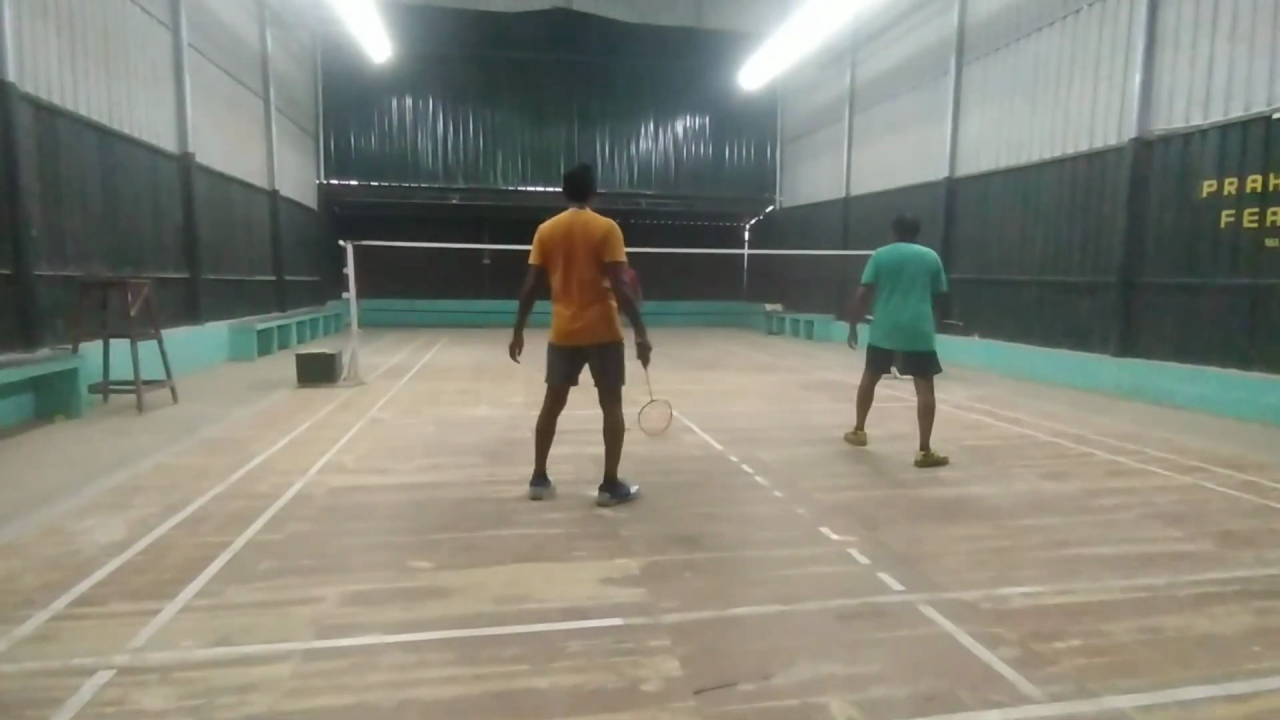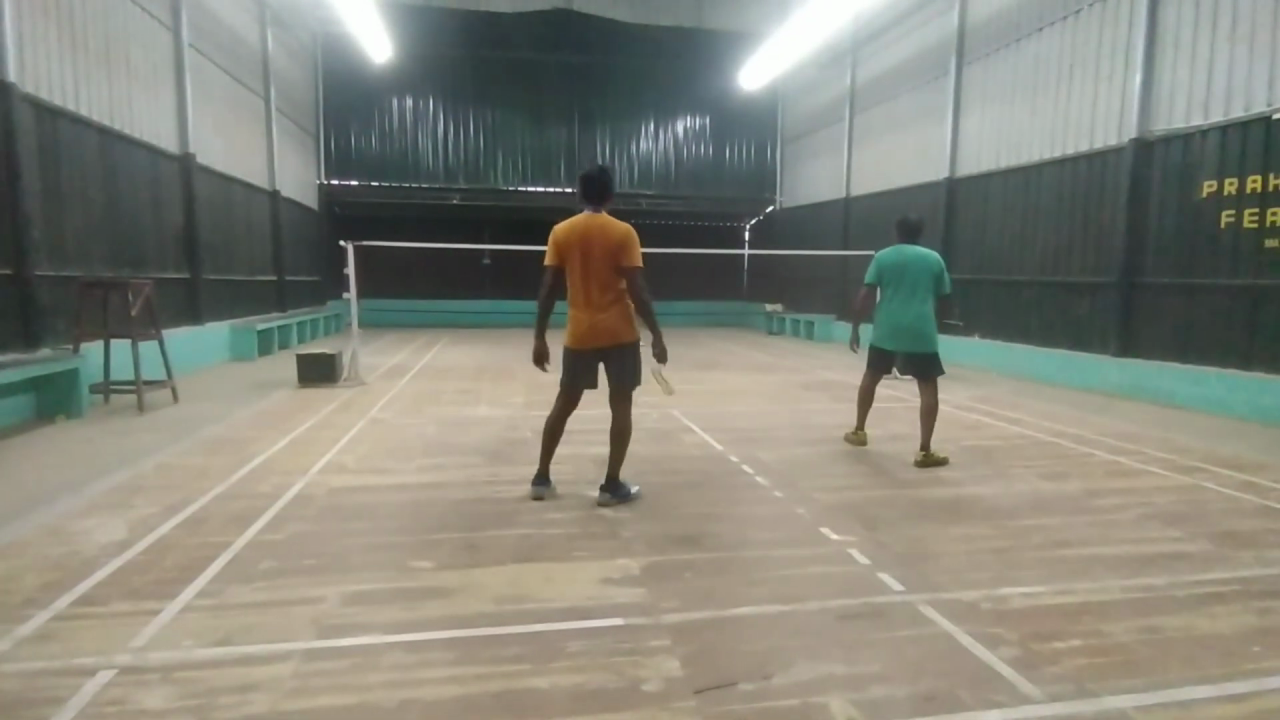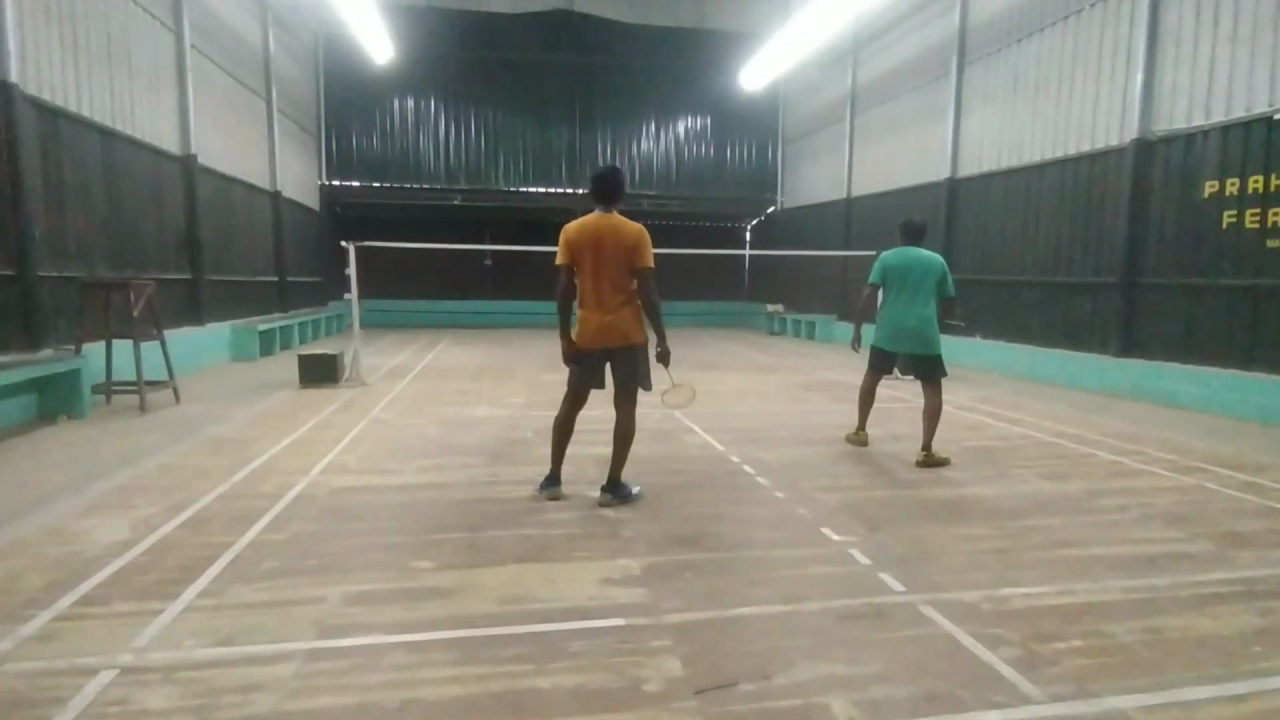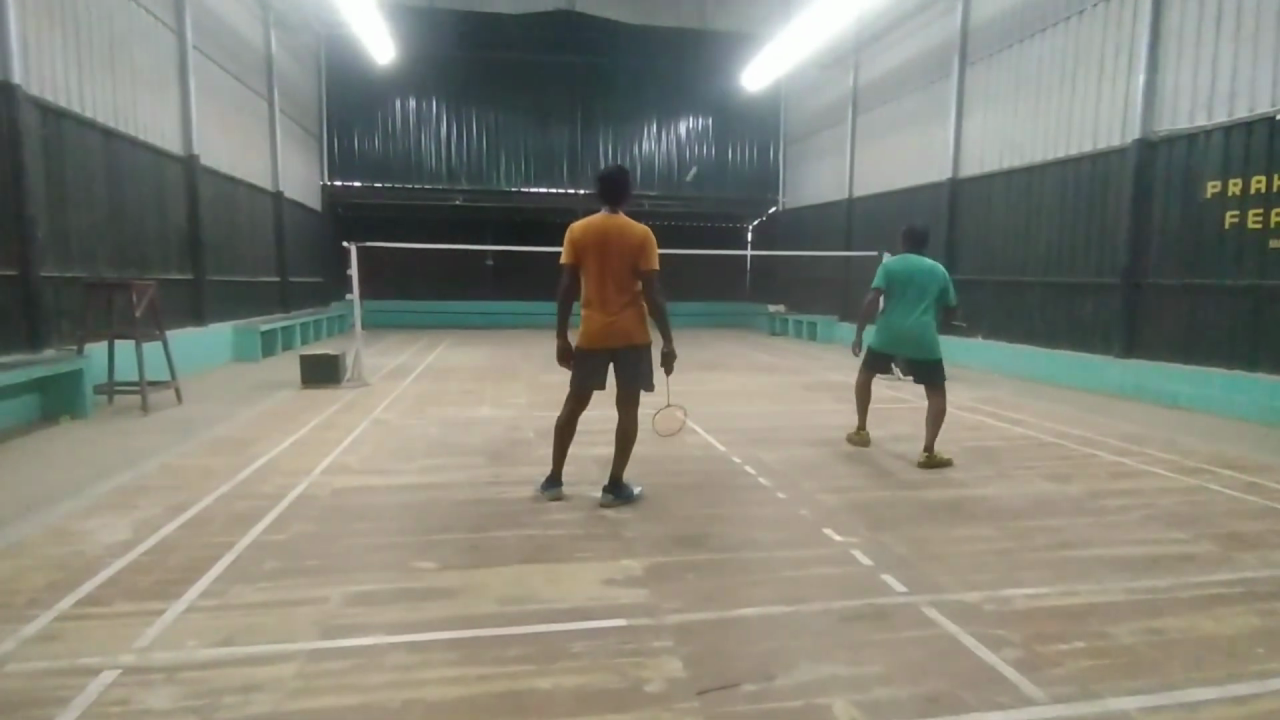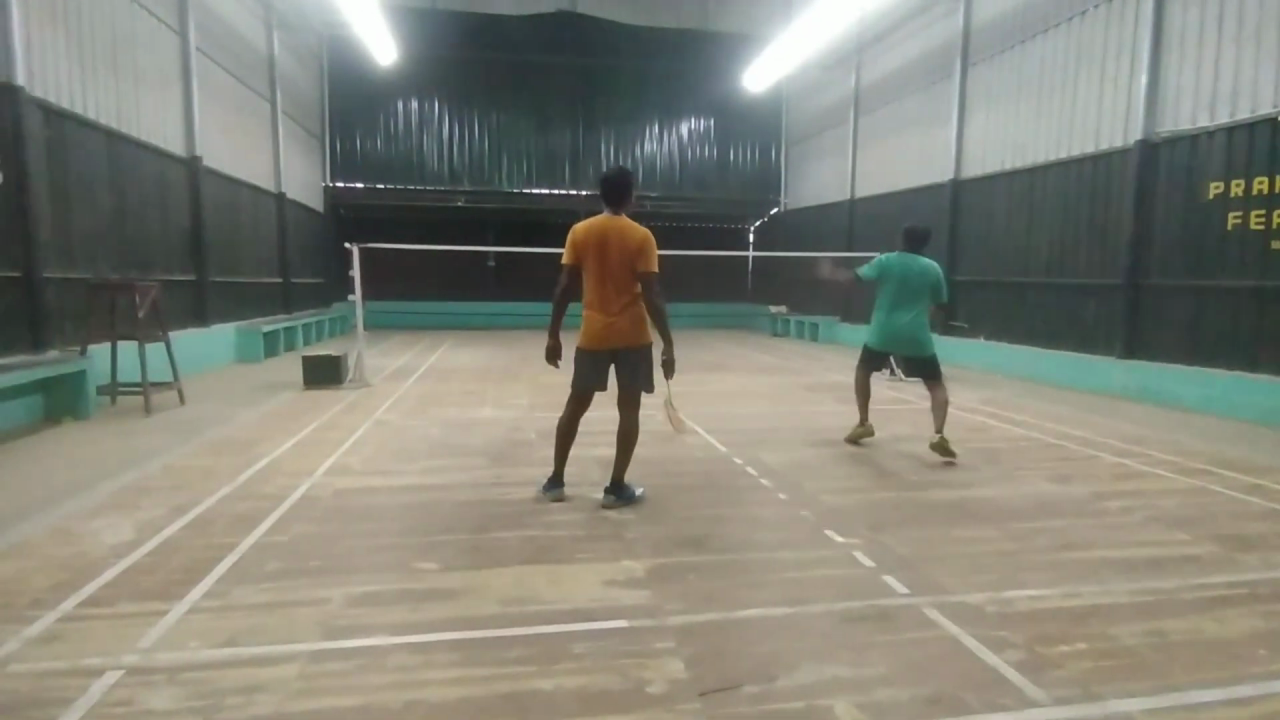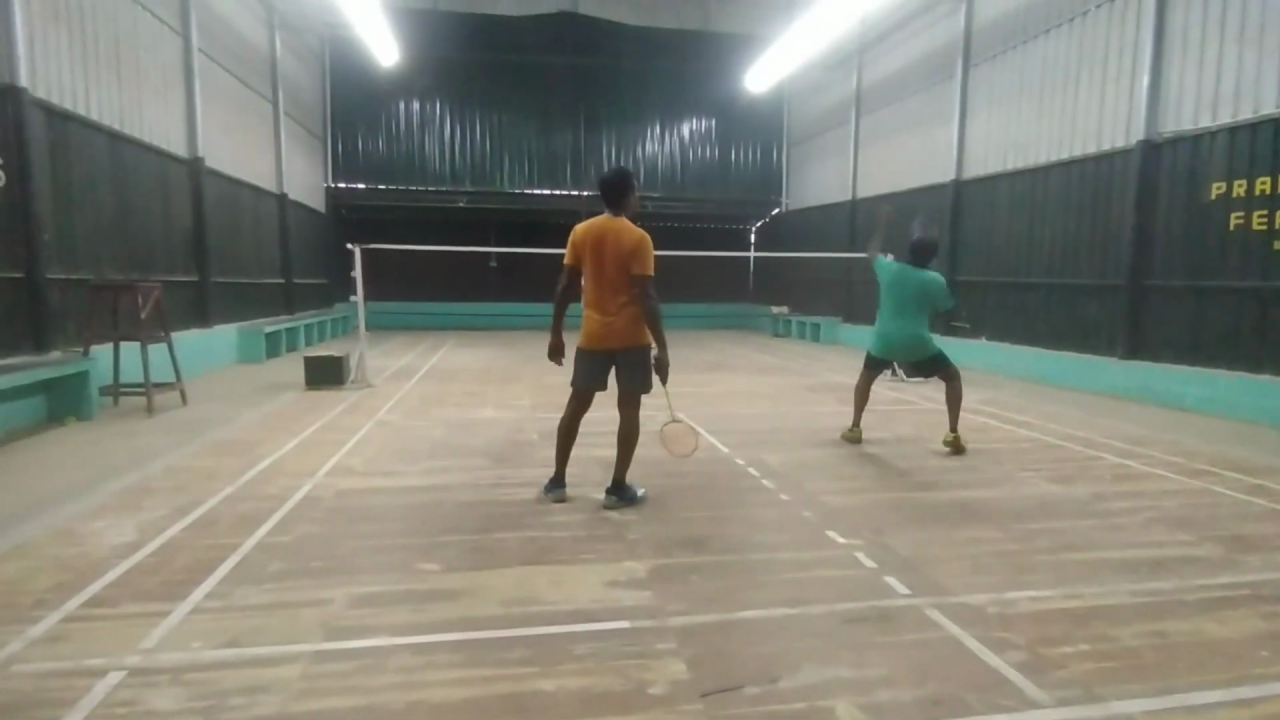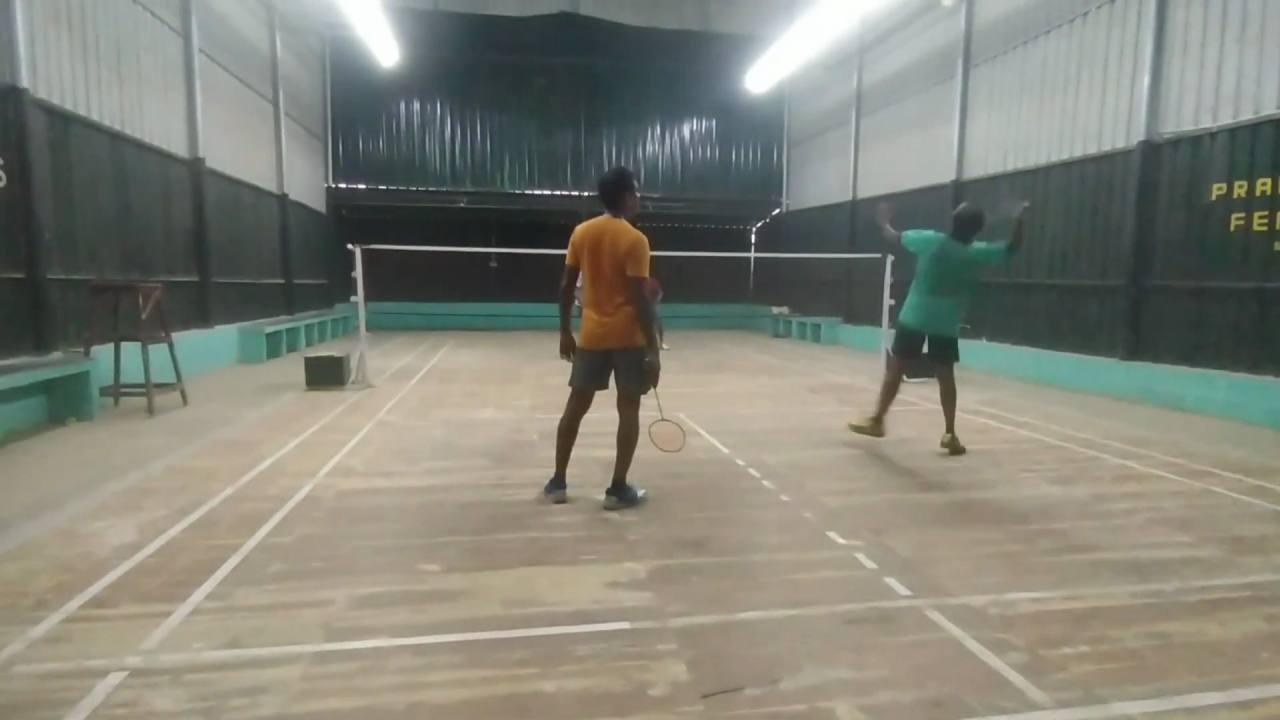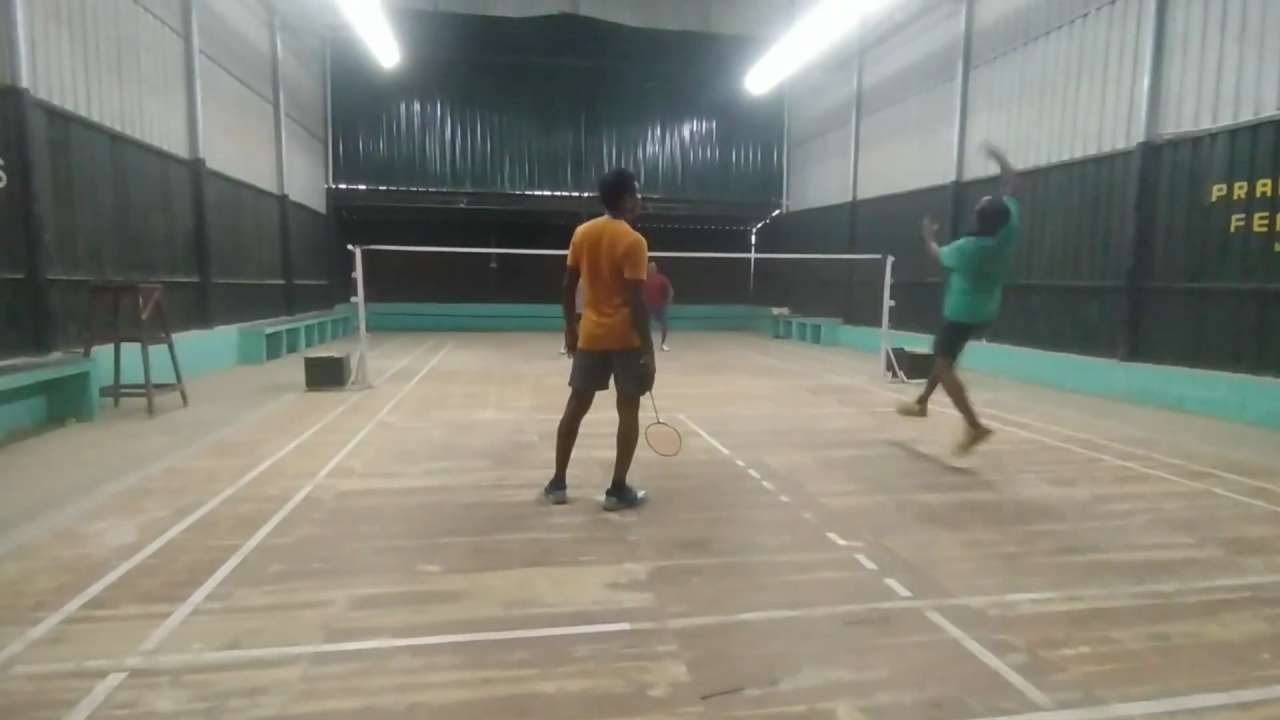
dt=0.2s
person 1, frame 1
left shoulder: (546, 230)
right shoulder: (607, 228)
left elbow: (531, 286)
right elbow: (619, 286)
left wrist: (518, 331)
right wrist: (640, 333)
left hip: (563, 333)
right hip: (603, 333)
left knee: (552, 404)
right knee: (612, 406)
left ankle: (539, 479)
right ankle: (610, 484)
person 1, frame 2
left shoulder: (560, 232)
right shoulder: (623, 232)
left elbow: (548, 290)
right elbow: (637, 290)
left wrist: (539, 338)
right wrist: (657, 336)
left hip: (579, 335)
right hip: (620, 334)
left knee: (563, 405)
right knee: (621, 407)
left ankle: (542, 478)
right ankle: (611, 485)
person 1, frame 3
left shoulder: (571, 231)
right shoulder: (636, 233)
left elbow: (564, 290)
right elbow: (647, 292)
left wrist: (565, 337)
right wrist: (662, 339)
left hip: (587, 335)
right hip: (628, 335)
left knee: (571, 404)
right knee: (625, 407)
left ankle: (553, 479)
right ankle: (612, 486)
person 1, frame 4
left shoulder: (577, 231)
right shoulder: (641, 234)
left elbow: (567, 288)
right elbow: (653, 294)
left wrist: (561, 336)
right wrist: (668, 341)
left hip: (591, 335)
right hip: (632, 336)
left knee: (574, 405)
right knee: (627, 409)
left ankle: (554, 480)
right ankle: (614, 486)
person 1, frame 5
left shoulder: (579, 232)
right shoulder: (641, 237)
left elbow: (564, 288)
right elbow: (651, 296)
left wrist: (554, 335)
right wrist: (668, 345)
left hip: (592, 336)
right hip: (632, 337)
left knee: (575, 406)
right knee: (629, 409)
left ankle: (556, 481)
right ankle: (616, 488)
person 1, frame 6
left shoulder: (580, 232)
right shoulder: (638, 239)
left elbow: (564, 288)
right elbow: (645, 298)
left wrist: (556, 334)
right wrist: (661, 347)
left hip: (592, 336)
right hip: (631, 337)
left knee: (576, 406)
right knee: (629, 410)
left ankle: (557, 481)
right ankle: (618, 488)
person 1, frame 7
left shoulder: (581, 232)
right shoulder: (634, 240)
left elbow: (566, 287)
right elbow: (639, 300)
left wrist: (565, 331)
right wrist: (653, 350)
left hip: (590, 336)
right hip: (628, 338)
left knee: (576, 406)
right knee: (628, 410)
left ankle: (558, 482)
right ankle: (618, 489)
person 1, frame 8
left shoulder: (581, 233)
right shoulder: (633, 241)
left elbow: (568, 287)
right elbow: (635, 302)
left wrist: (570, 328)
right wrist: (648, 352)
left hip: (591, 336)
right hip: (626, 338)
left knee: (576, 407)
right knee: (628, 411)
left ankle: (558, 483)
right ankle: (617, 490)
person 2, frame 1
left shoulder: (880, 255)
right shoulder: (931, 257)
left elbow: (863, 294)
right elbow: (940, 299)
left wrist: (852, 326)
left hip: (884, 331)
right hip: (919, 333)
left knee: (869, 378)
right knee: (925, 388)
left ankle: (858, 432)
right ankle: (924, 450)
person 2, frame 2
left shoulder: (883, 257)
right shoulder: (934, 259)
left elbow: (865, 296)
right elbow: (944, 302)
left wrist: (855, 328)
right wrist: (933, 319)
left hip: (886, 332)
right hip: (922, 334)
left knee: (870, 379)
right knee: (928, 389)
left ankle: (859, 432)
right ankle: (925, 451)
person 2, frame 3
left shoulder: (887, 259)
right shoulder: (937, 262)
left elbow: (868, 296)
right elbow: (948, 305)
left wrist: (857, 328)
left hip: (889, 332)
right hip: (924, 335)
left knee: (871, 378)
right knee: (933, 390)
left ankle: (860, 432)
right ankle: (926, 451)
person 2, frame 4
left shoulder: (890, 265)
right shoulder: (938, 271)
left elbow: (872, 301)
right elbow: (950, 313)
left wrist: (858, 333)
left hip: (888, 336)
right hip: (924, 341)
left knee: (865, 375)
right knee: (937, 394)
left ankle: (861, 431)
right ankle: (928, 450)
person 2, frame 5
left shoulder: (886, 262)
right shoulder: (933, 269)
left elbow: (854, 277)
right elbow: (939, 304)
left wrist: (832, 272)
left hip: (882, 334)
right hip: (917, 338)
left knee: (863, 371)
right knee: (937, 386)
left ankle: (863, 424)
right ankle: (939, 437)
person 2, frame 6
left shoulder: (890, 269)
right shoulder: (937, 281)
left elbow: (873, 251)
right elbow: (944, 309)
left wrist: (882, 224)
left hip: (884, 342)
right hip: (918, 345)
left knee: (866, 377)
right knee: (953, 378)
left ankle: (854, 429)
right ankle: (953, 436)
person 2, frame 7
left shoulder: (931, 241)
right shoulder: (979, 253)
left elbow: (894, 237)
right elbow: (1011, 248)
left wrist: (883, 220)
right wrist: (1019, 222)
left hip: (915, 317)
right hip: (946, 323)
left knee: (896, 369)
right knee: (946, 375)
left ankle: (877, 421)
right ankle: (950, 435)
person 2, frame 8
left shoulder: (966, 247)
right shoulder: (1009, 229)
left elbow: (939, 255)
right elbow: (1012, 184)
left wrist: (929, 236)
right wrist: (1000, 158)
left hip: (962, 315)
right hip: (985, 310)
left knee: (943, 366)
right knee: (944, 361)
left ankle: (975, 427)
right ankle: (921, 403)
